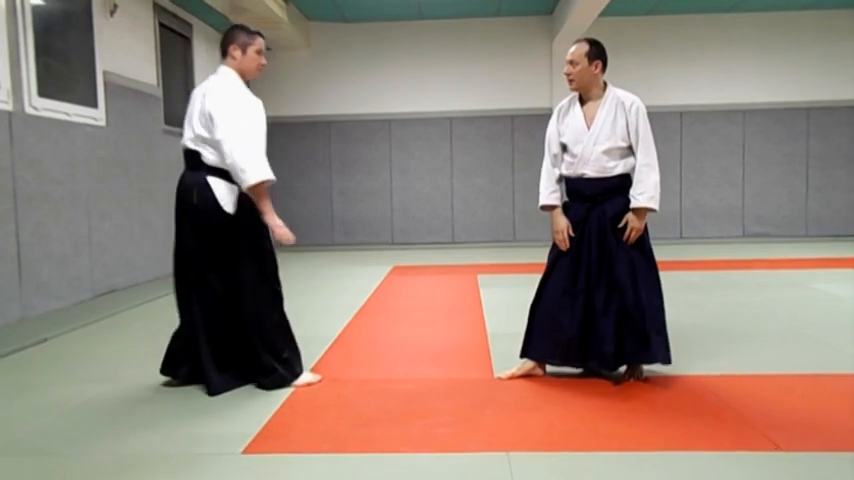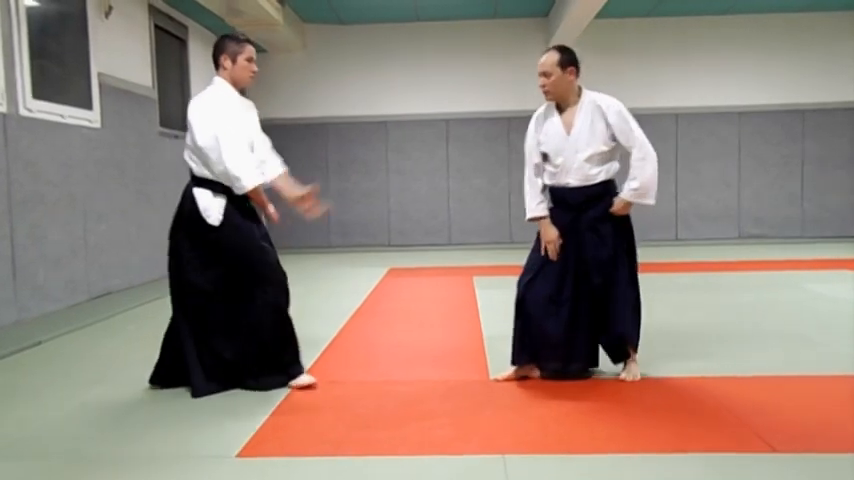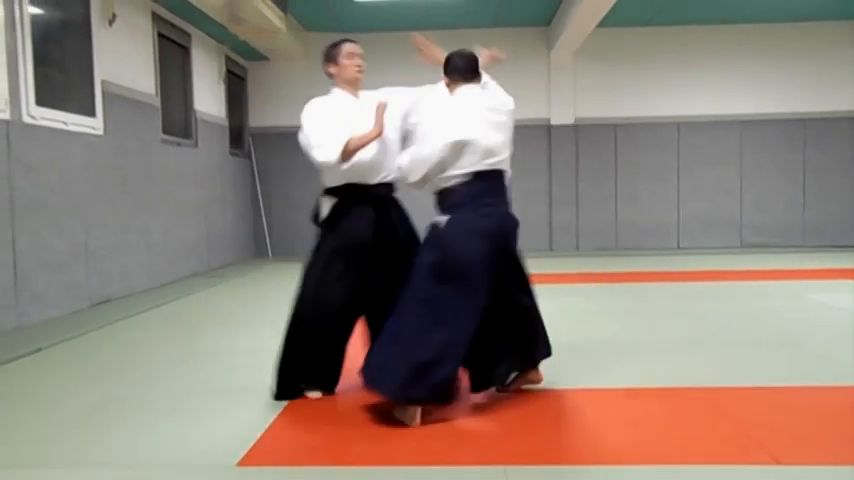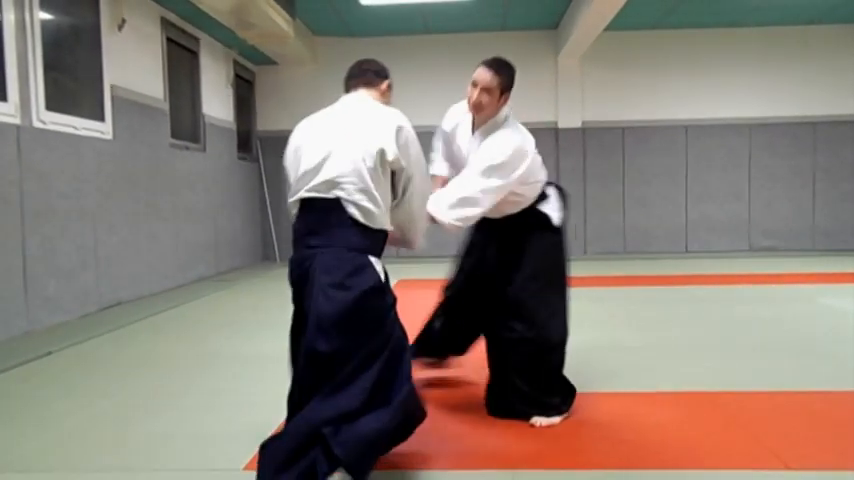
dt=0.7s
person 1, frame 1
left shoulder: (628, 105)
right shoulder: (563, 111)
left elbow: (646, 159)
right elbow: (551, 162)
left wrist: (640, 209)
right wrist: (556, 211)
left hip: (616, 205)
right hip: (576, 207)
left knee: (627, 285)
right knee: (560, 283)
left ankle: (633, 361)
right ankle: (537, 359)
person 1, frame 2
left shoulder: (606, 108)
right shoulder: (540, 119)
left elbow: (644, 152)
right elbow: (532, 172)
left wrist: (628, 196)
right wrist: (543, 219)
left hip: (602, 212)
right hip: (560, 213)
left knee: (614, 286)
right knee: (536, 287)
left ankle: (628, 357)
right ankle: (532, 361)
person 1, frame 3
left shoulder: (439, 118)
right shoulder: (497, 102)
left elbow: (416, 166)
right wrist: (475, 67)
left hip: (461, 221)
right hip: (496, 214)
left knee: (430, 303)
right knee: (504, 298)
left ankle: (409, 398)
right ankle: (527, 367)
person 1, frame 4
left shoulder: (308, 126)
right shoulder: (392, 123)
right elbow: (413, 201)
right wrist: (406, 236)
left hip: (307, 251)
right hip: (349, 258)
right knee: (344, 375)
person 2, frame 1
left shoulder: (206, 89)
right shoulder: (238, 97)
right elbow: (246, 160)
right wrist: (269, 215)
left hip: (195, 190)
right hip: (221, 195)
left knee: (205, 281)
right knee: (254, 282)
left ankle: (189, 365)
right ankle: (279, 368)
person 2, frame 2
left shoulder: (243, 107)
right shoulder: (209, 103)
left elbow: (263, 156)
right elbow: (233, 165)
left wrist: (293, 192)
right wrist: (264, 204)
left hip: (229, 207)
right hip: (214, 207)
left knee: (204, 292)
right knee: (265, 282)
left ankle: (180, 368)
right ankle: (282, 368)
person 2, frame 3
left shoulder: (386, 100)
right shoulder: (320, 110)
left elbow: (435, 96)
right elbow: (329, 151)
right wrist: (372, 133)
left hip: (384, 208)
right hip: (348, 211)
left knee: (409, 285)
right knee: (327, 295)
right ankle: (306, 377)
person 2, frame 4
left shoulder: (509, 143)
right shoulder: (459, 117)
left elbow: (468, 197)
right elbow: (443, 147)
right wrist: (441, 176)
left hip: (534, 221)
right hip: (496, 221)
left knee: (528, 305)
right knee: (467, 289)
left ankle: (546, 399)
right ankle: (437, 349)
